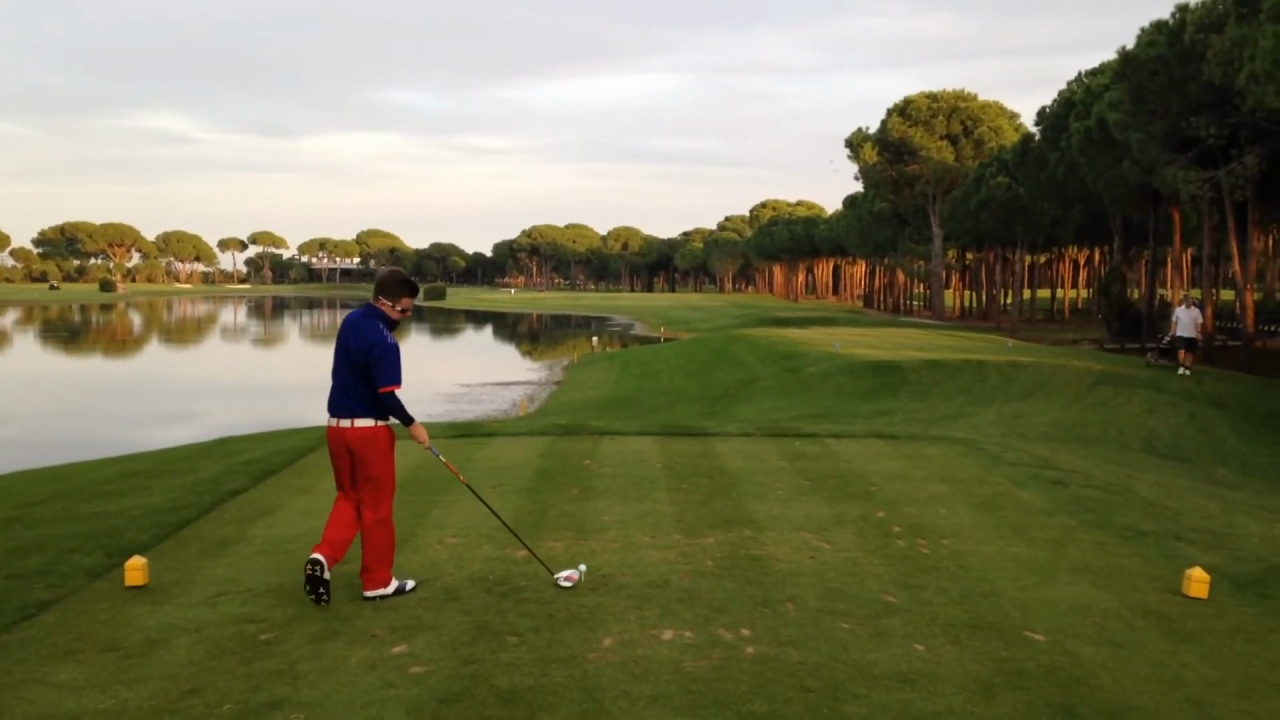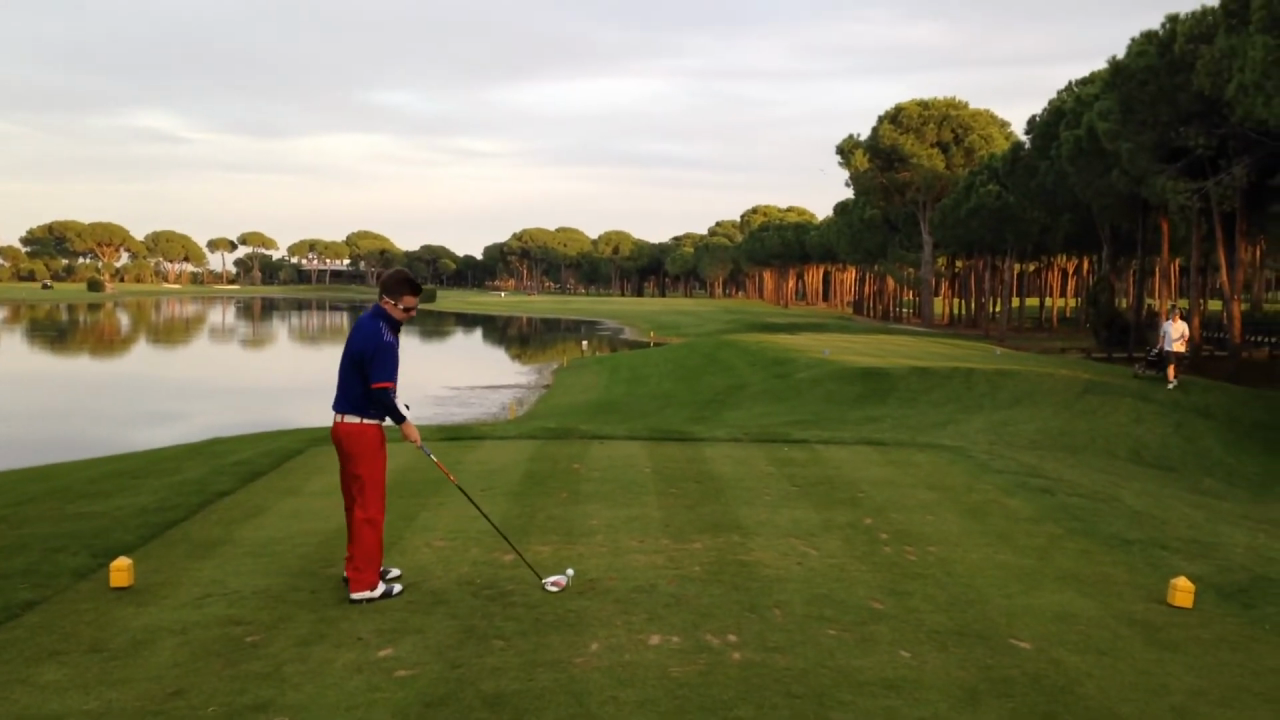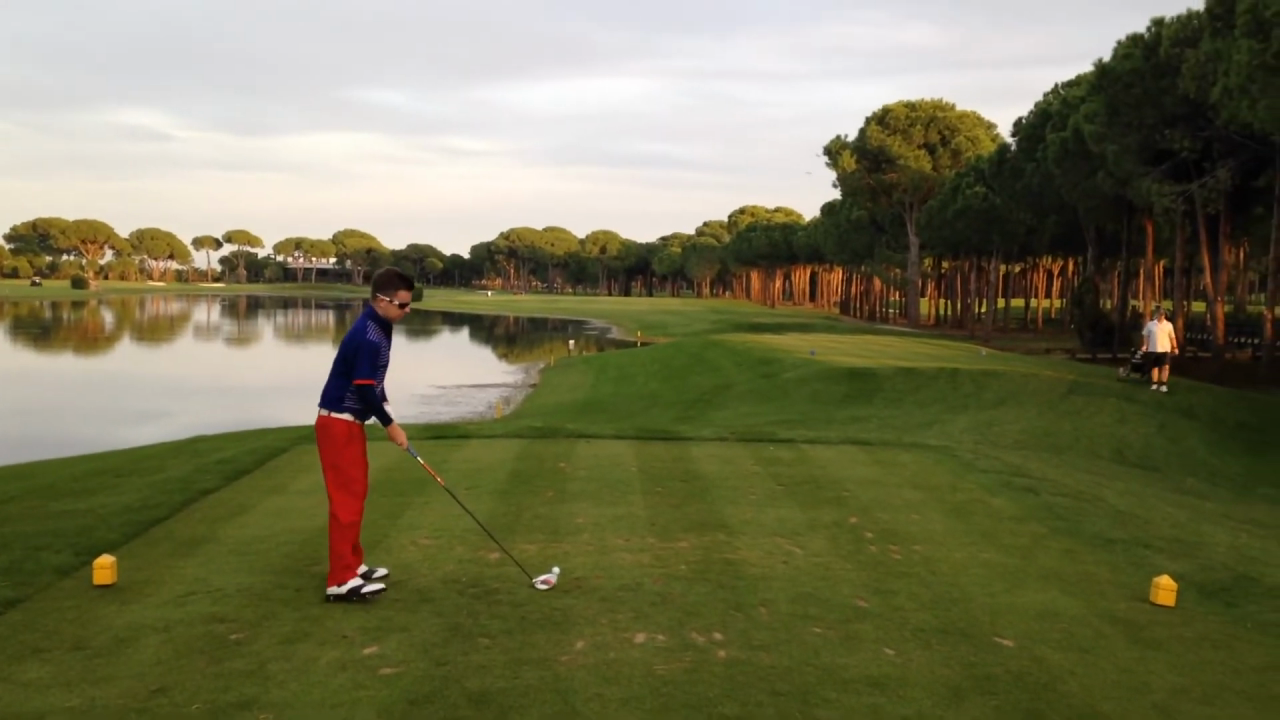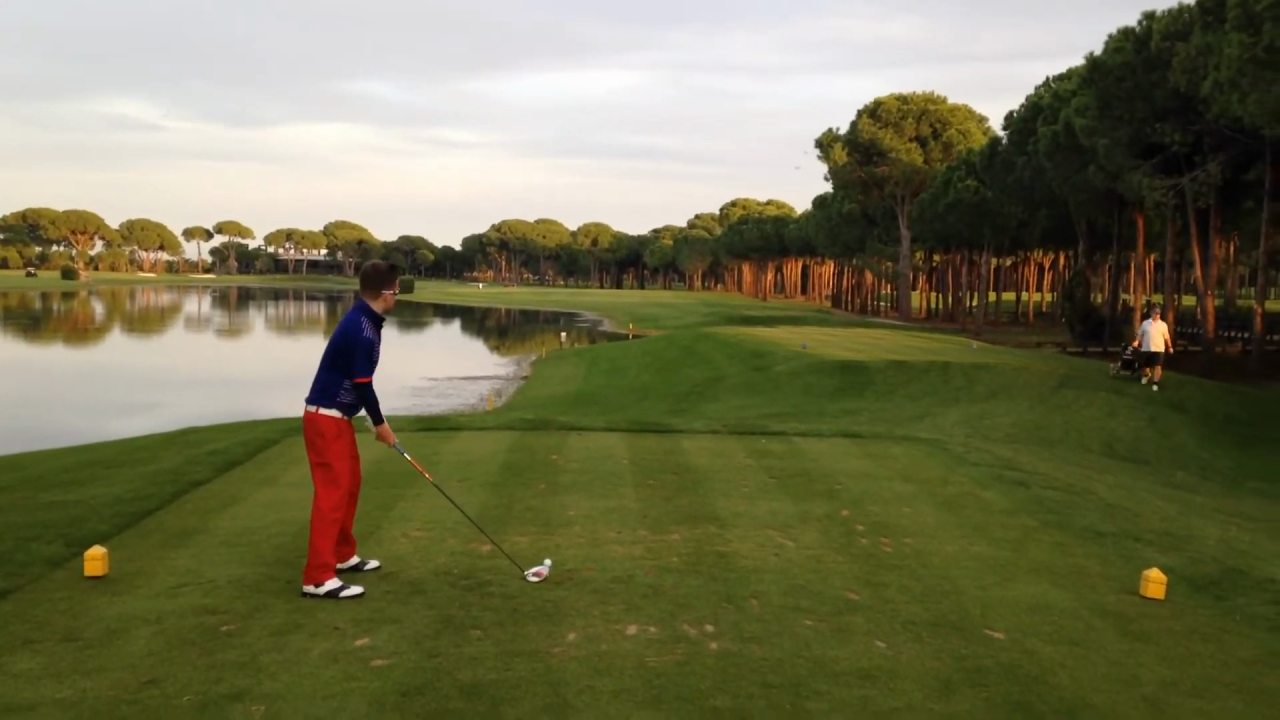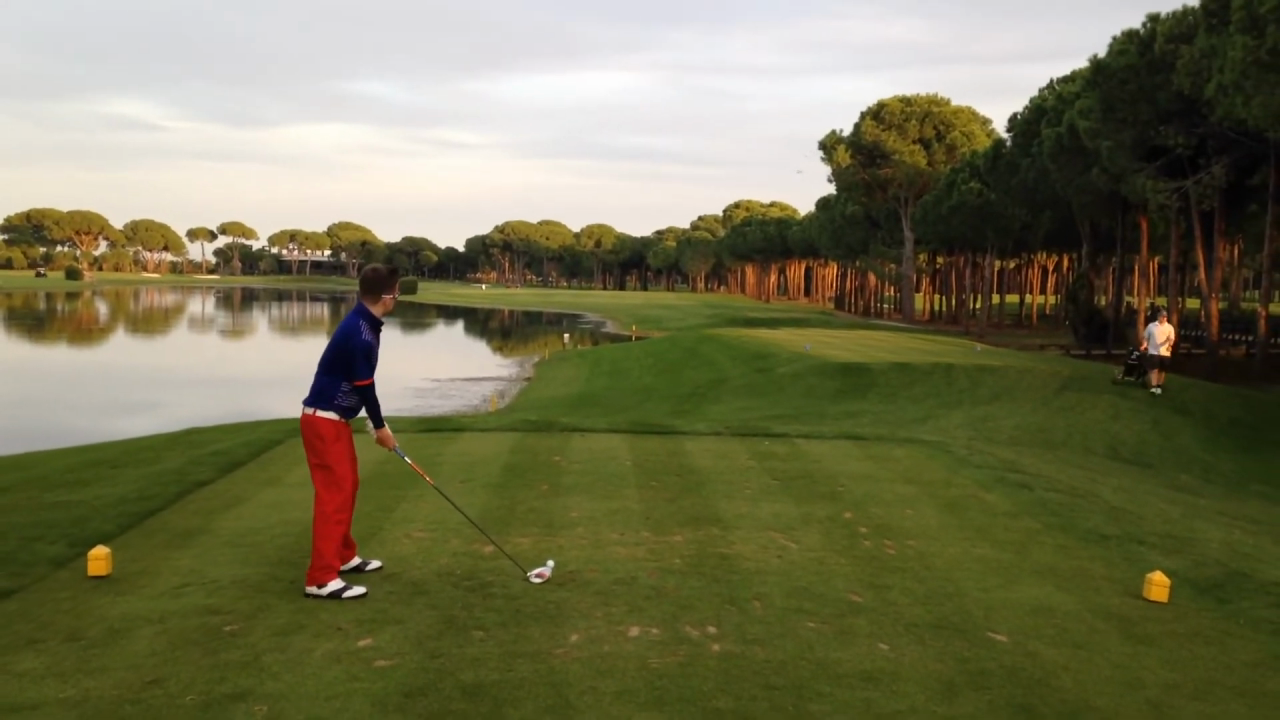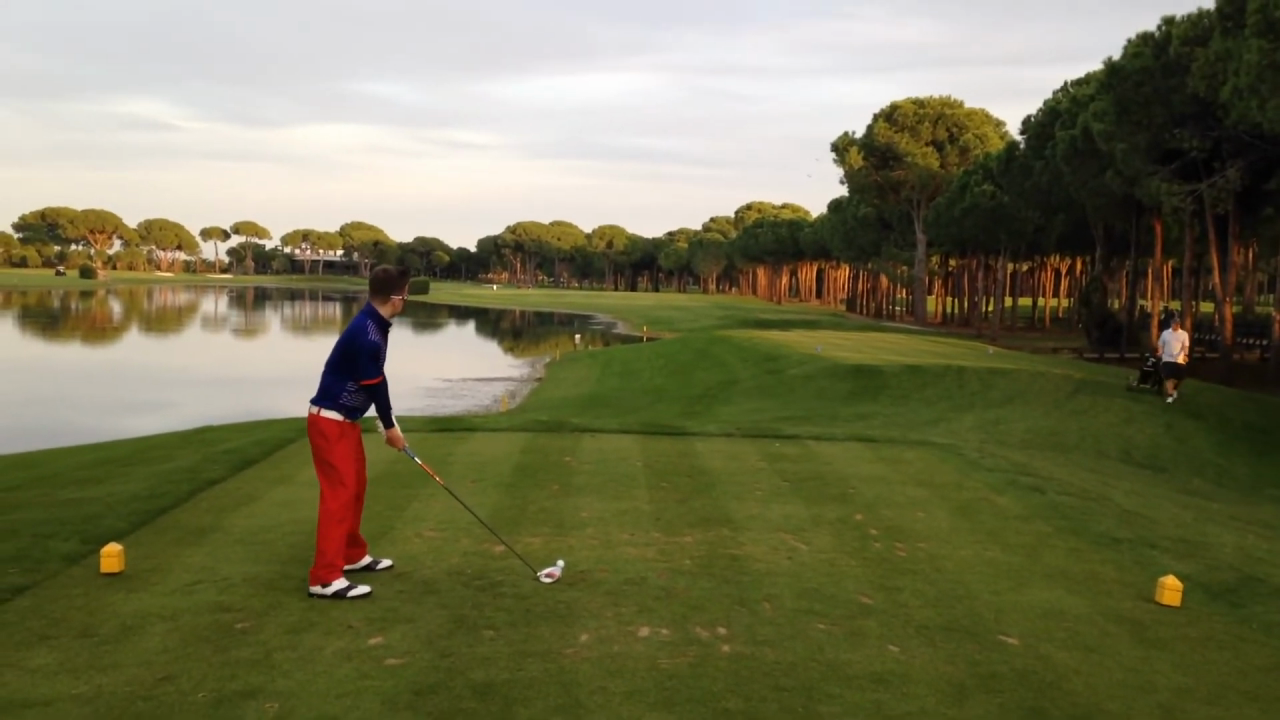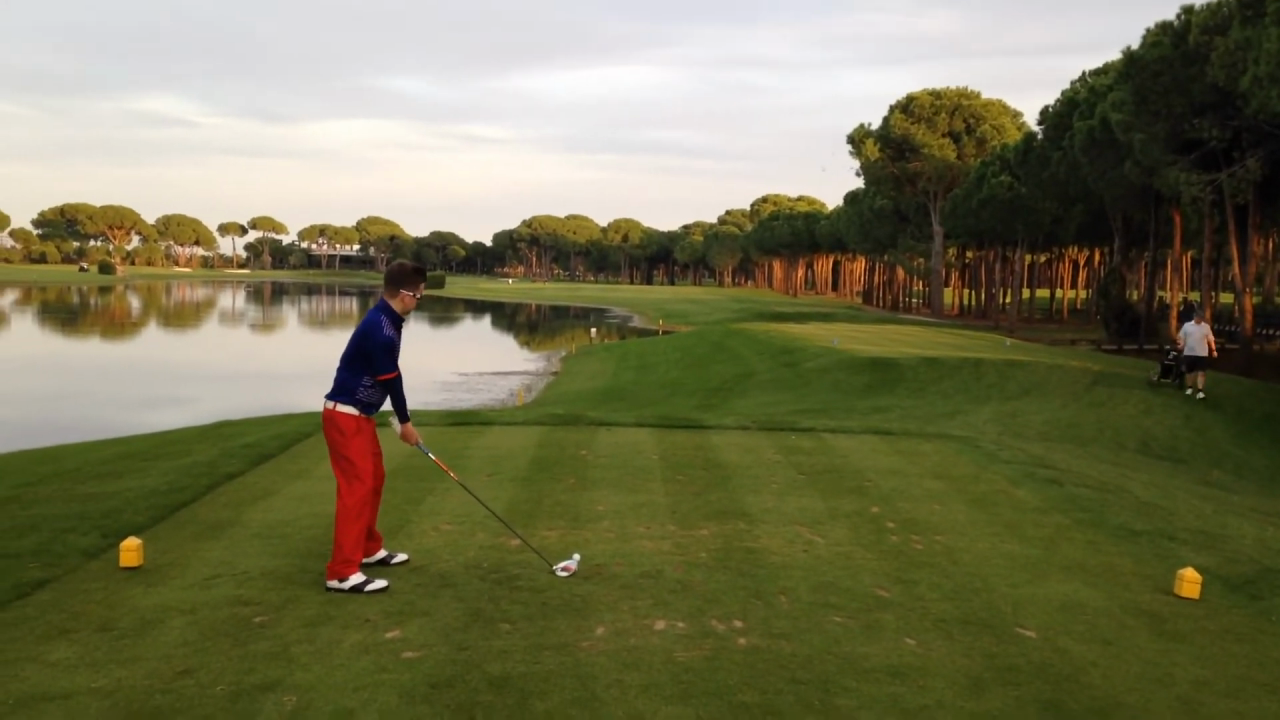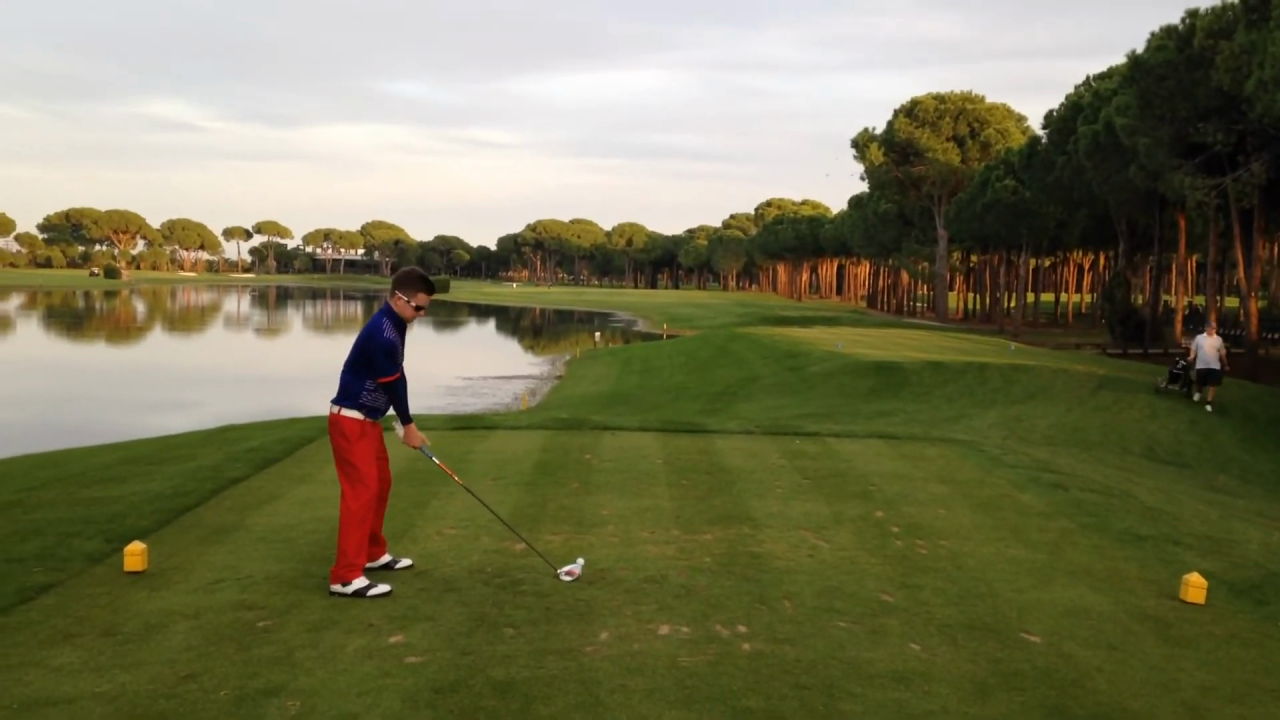
dt=0.3s
person 1, frame 1
left shoulder: (351, 320)
right shoulder: (384, 343)
right elbow: (386, 396)
right wrist: (411, 425)
left hip: (338, 426)
right hip: (369, 430)
left knee: (348, 498)
right knee: (376, 505)
left ankle: (322, 556)
right ankle: (377, 581)
person 1, frame 2
left shoulder: (365, 321)
right shoulder: (383, 340)
right elbow: (380, 393)
left wrist: (396, 398)
right wrist: (404, 423)
left hip: (345, 421)
right hip: (363, 427)
left knee: (357, 497)
right knee: (370, 504)
left ankle: (358, 567)
right ankle: (364, 584)
person 1, frame 3
left shoulder: (377, 327)
right shoulder: (368, 336)
right elbow: (364, 389)
left wrist: (385, 404)
right wrist: (390, 425)
left hip: (348, 421)
right hip: (338, 423)
left knee: (355, 493)
right knee: (346, 498)
left ankle: (350, 563)
right ankle: (341, 578)
person 1, frame 4
left shoulder: (364, 320)
right shoulder: (362, 331)
right elbow: (362, 386)
left wrist: (376, 419)
right wrist: (380, 424)
left hip: (336, 415)
right hip: (326, 418)
left knee: (349, 484)
right knee: (332, 493)
left ankle: (342, 554)
right ankle: (318, 577)
person 1, frame 5
left shoulder: (362, 324)
right shoulder: (361, 336)
left elbow: (363, 383)
right elbow: (364, 387)
left wrist: (377, 423)
right wrist: (380, 428)
left hip: (335, 418)
right hip: (324, 420)
left knee: (347, 487)
right knee: (334, 494)
left ankle: (343, 556)
right ankle: (322, 578)
person 1, frame 6
left shoulder: (373, 325)
right shoulder: (367, 335)
left elbow: (377, 380)
right elbow: (373, 385)
left wrist: (389, 422)
right wrist: (390, 428)
left hip: (344, 418)
right hip: (330, 420)
left knee: (355, 486)
right knee: (339, 492)
left ankle: (352, 555)
right ankle: (325, 577)
person 1, frame 7
left shoulder: (388, 320)
right shoulder: (380, 330)
left elbow: (391, 375)
right elbow: (390, 380)
left wrist: (402, 419)
right wrist: (405, 423)
left hip: (360, 414)
right hip: (345, 415)
left knee: (373, 480)
right knee: (357, 486)
left ankle: (368, 549)
right ankle: (342, 572)
person 1, frame 8
left shoulder: (393, 324)
right shoulder: (381, 333)
left elbow: (397, 378)
right elbow: (392, 383)
left wrist: (407, 424)
right wrist: (408, 426)
left hip: (367, 418)
right hip: (350, 420)
left knee: (379, 484)
right knee: (361, 491)
left ankle: (372, 553)
right ankle: (346, 576)
